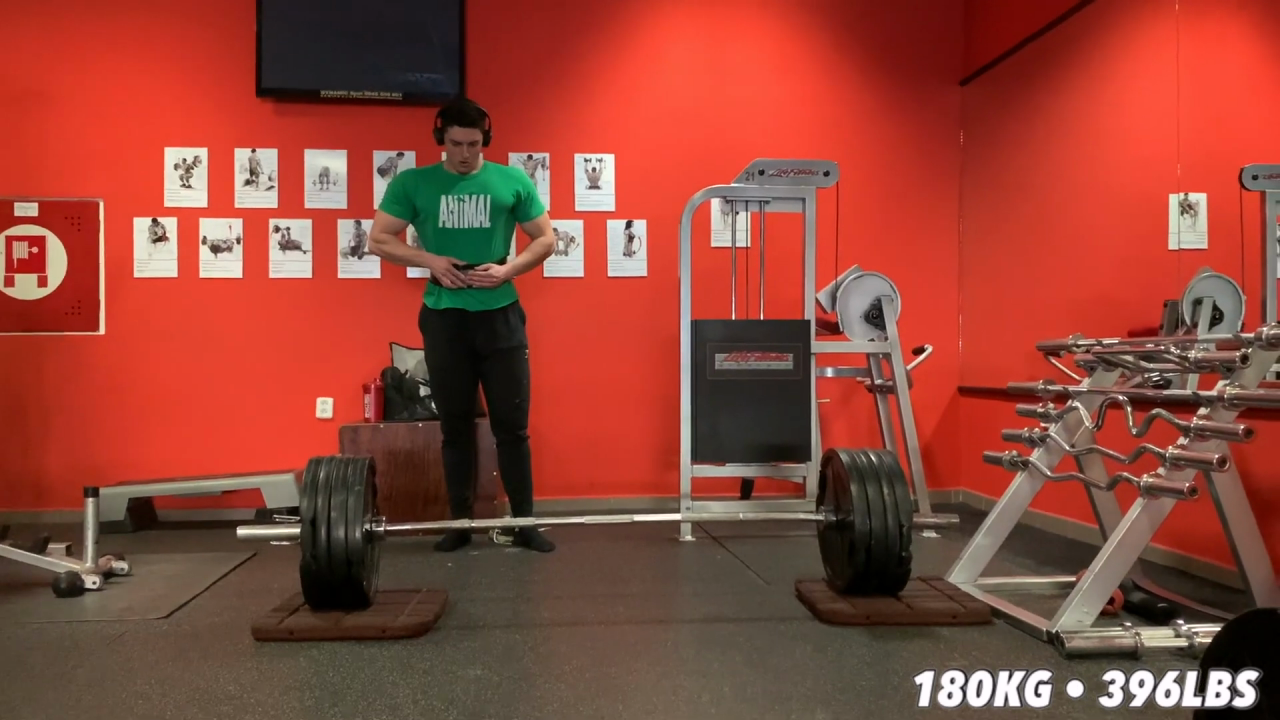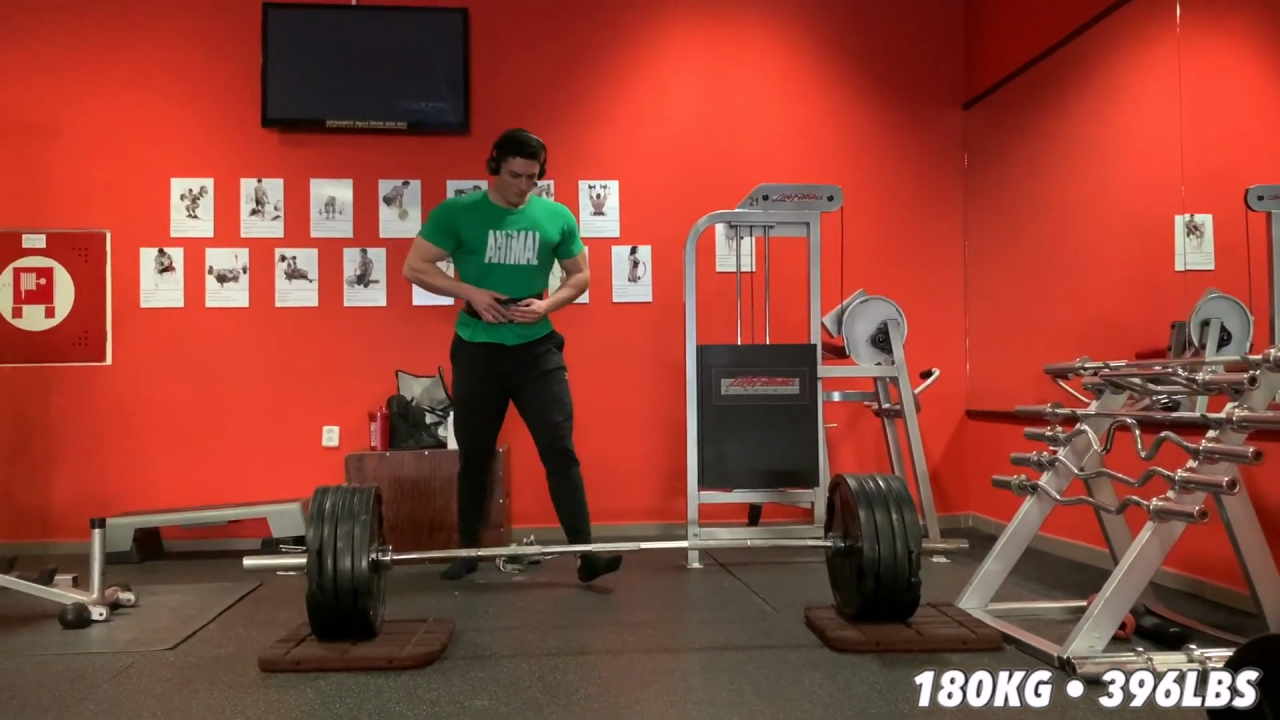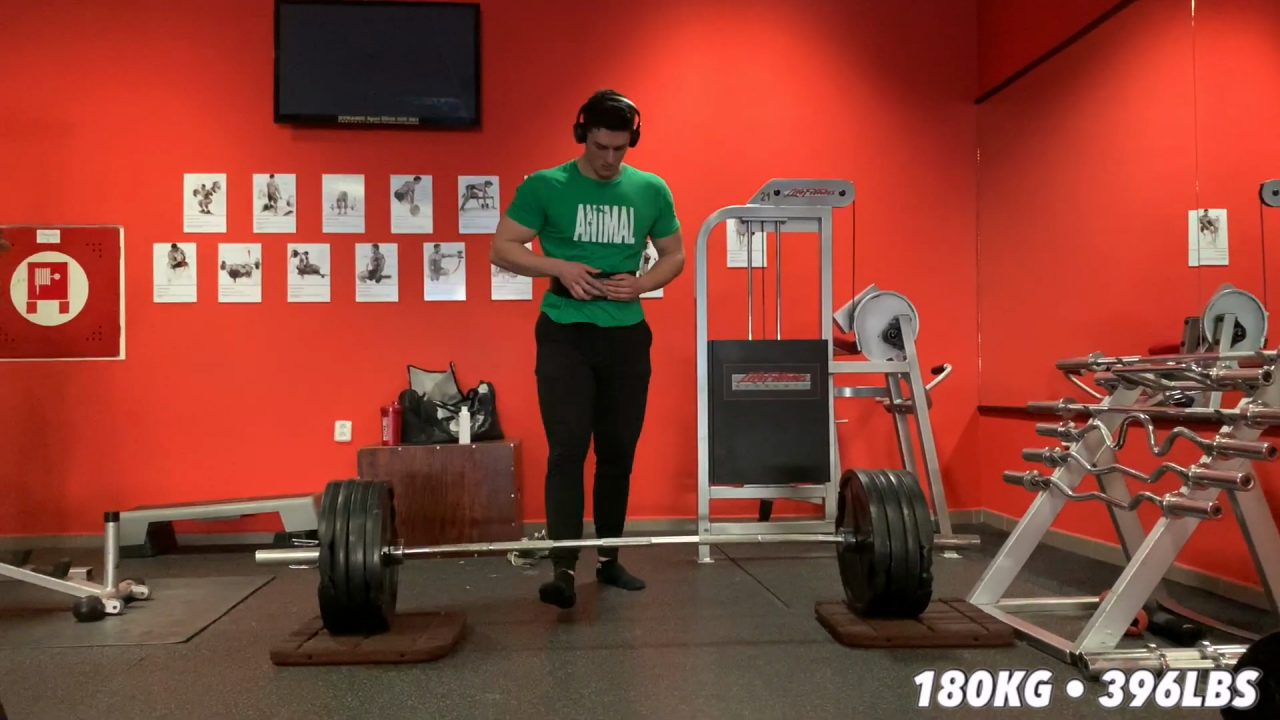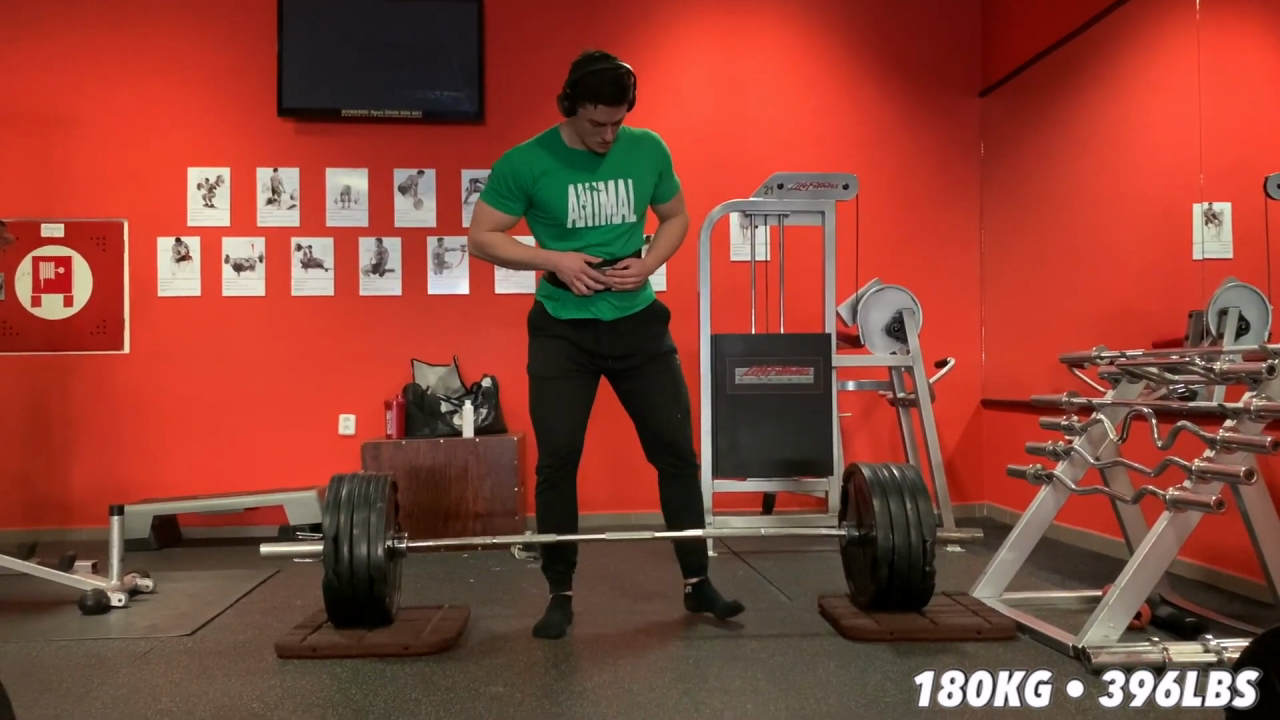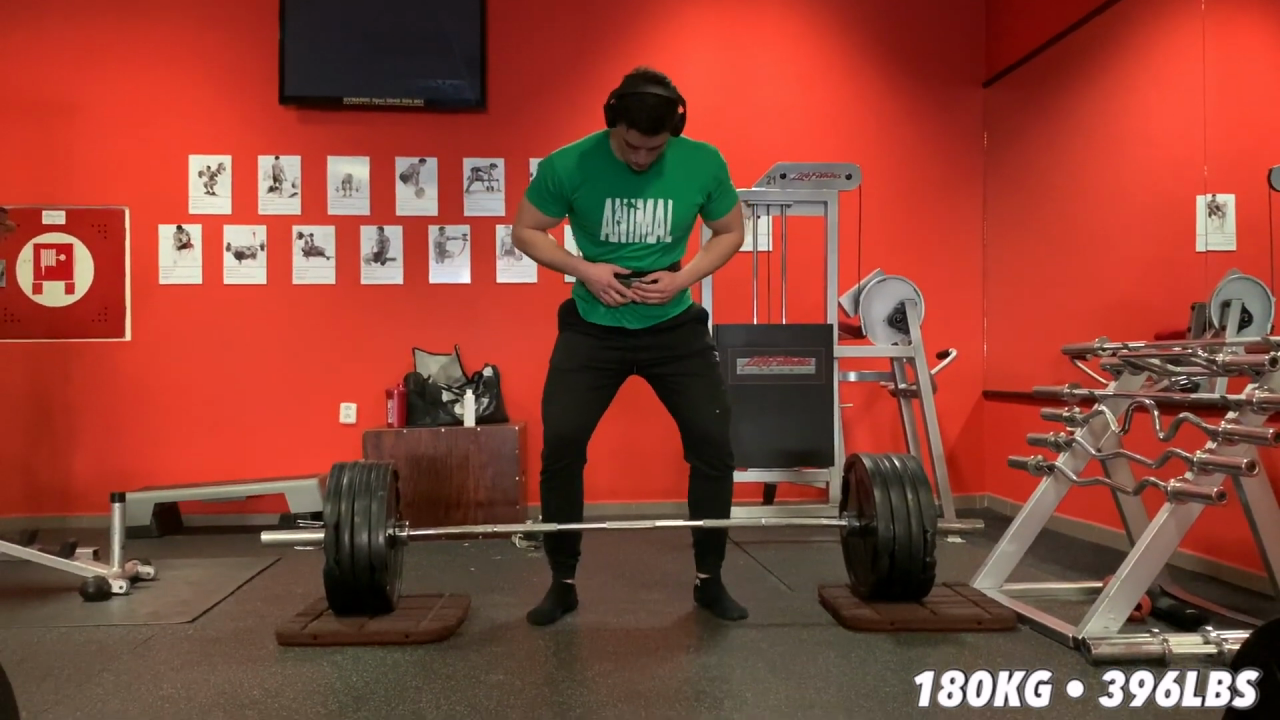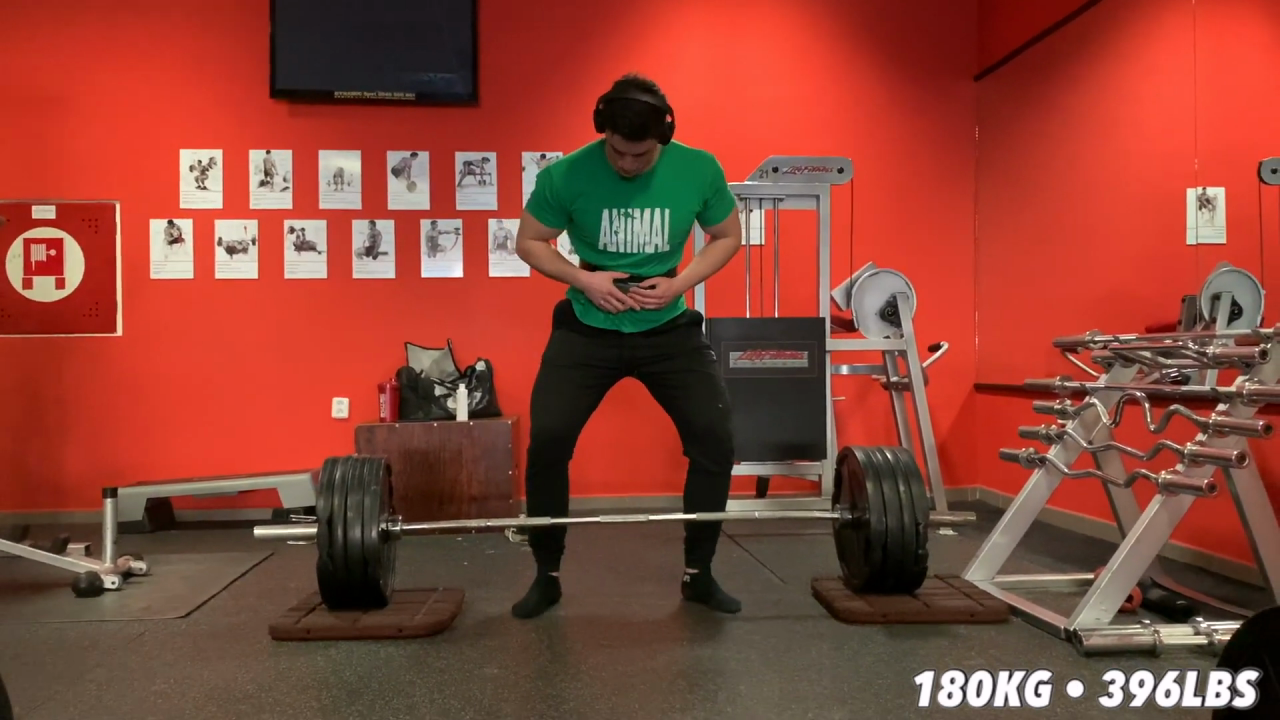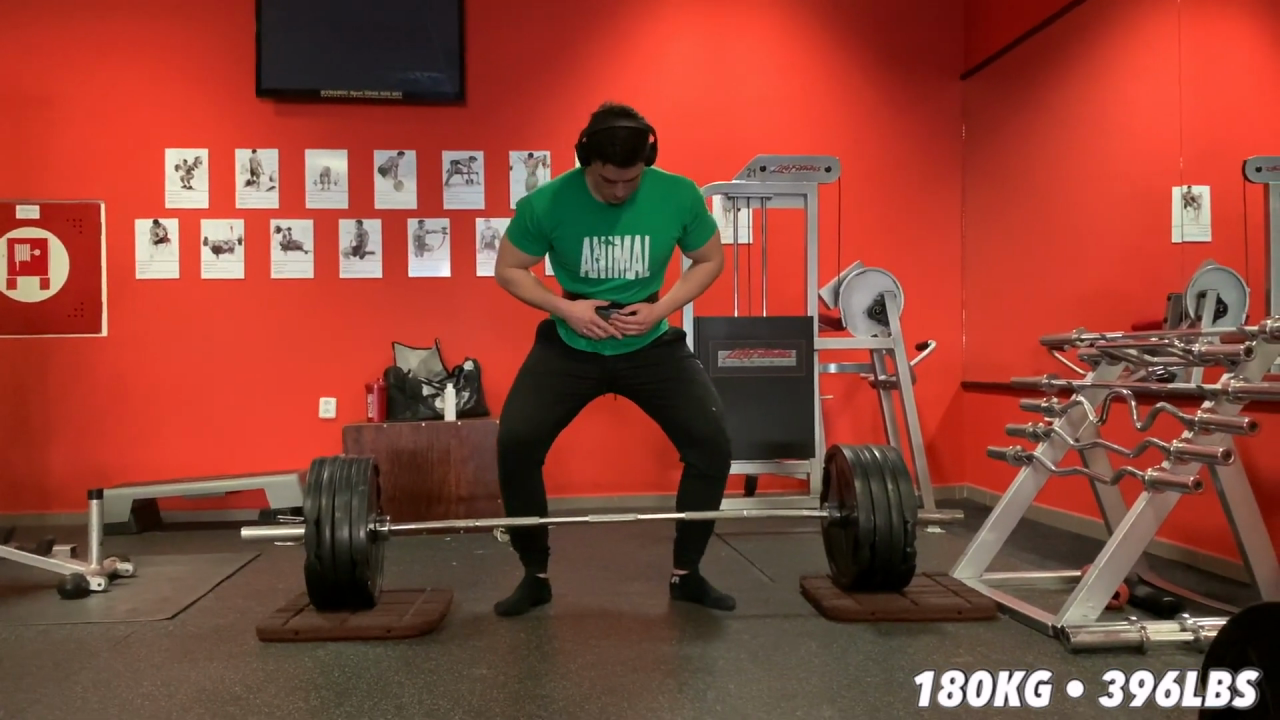
dt=0.7s
person 1, frame 1
left shoulder: (513, 181)
right shoulder: (413, 183)
left elbow: (545, 239)
right elbow: (379, 240)
left wrist: (508, 269)
right wrist: (430, 259)
left hip: (500, 315)
right hip: (444, 316)
left knee: (512, 425)
right knee: (455, 426)
left ankle: (524, 521)
right ankle: (460, 521)
person 1, frame 2
left shoulder: (557, 216)
right shoulder: (456, 213)
left elbow: (581, 275)
right elbow: (414, 267)
left wrist: (548, 304)
right wrist: (471, 293)
left hip: (537, 348)
right hip: (477, 350)
left knee: (560, 450)
right knee: (474, 456)
left ankle: (586, 552)
right ankle: (468, 549)
person 1, frame 3
left shoulder: (651, 189)
right shoulder: (544, 186)
left elbow: (675, 254)
right elbow: (501, 249)
left wrist: (641, 282)
right wrist: (559, 266)
left hip: (626, 335)
right hip: (565, 333)
left knee: (617, 454)
right knee: (568, 449)
left ankle: (607, 558)
right ankle: (564, 569)
person 1, frame 4
left shoulder: (649, 150)
right shoulder: (524, 164)
left elbow: (677, 217)
right elbow: (481, 236)
left wrist: (649, 262)
right wrist: (555, 260)
left hip: (638, 322)
right hip: (564, 329)
left knee: (676, 450)
right knee: (558, 460)
left ankle: (696, 582)
right ankle: (560, 593)
person 1, frame 5
left shoulder: (704, 164)
right shoulder: (567, 166)
left elbow: (731, 232)
right elbow: (525, 231)
left wrist: (684, 276)
right wrist: (584, 269)
left hip: (674, 326)
right hip: (593, 327)
left knee: (713, 445)
right knee: (561, 445)
left ankle: (709, 579)
right ankle: (563, 583)
person 1, frame 6
left shoulder: (700, 171)
right shoulder: (564, 176)
left elbow: (728, 236)
right elbow: (528, 242)
left wrist: (679, 282)
right wrist: (582, 278)
left hip: (669, 329)
right hip: (586, 329)
left knee: (714, 440)
right knee: (548, 440)
left ankle: (697, 573)
right ankle: (546, 575)
person 1, frame 7
left shoulder: (680, 195)
right shoulder: (545, 204)
left elbow: (710, 261)
right elbow: (507, 270)
left wrist: (661, 308)
right wrist: (565, 307)
left hip: (651, 347)
right hip: (569, 348)
left knee: (712, 443)
right knee: (516, 443)
left ankle: (685, 572)
right ankle: (535, 575)
